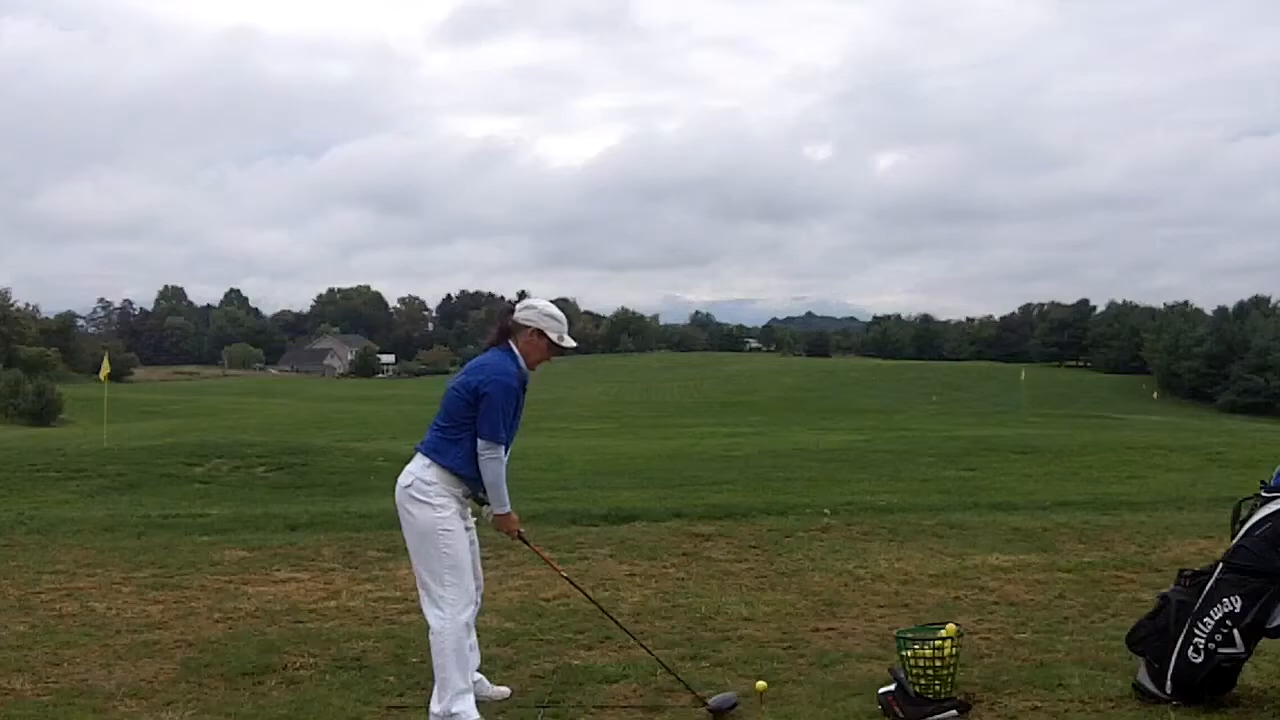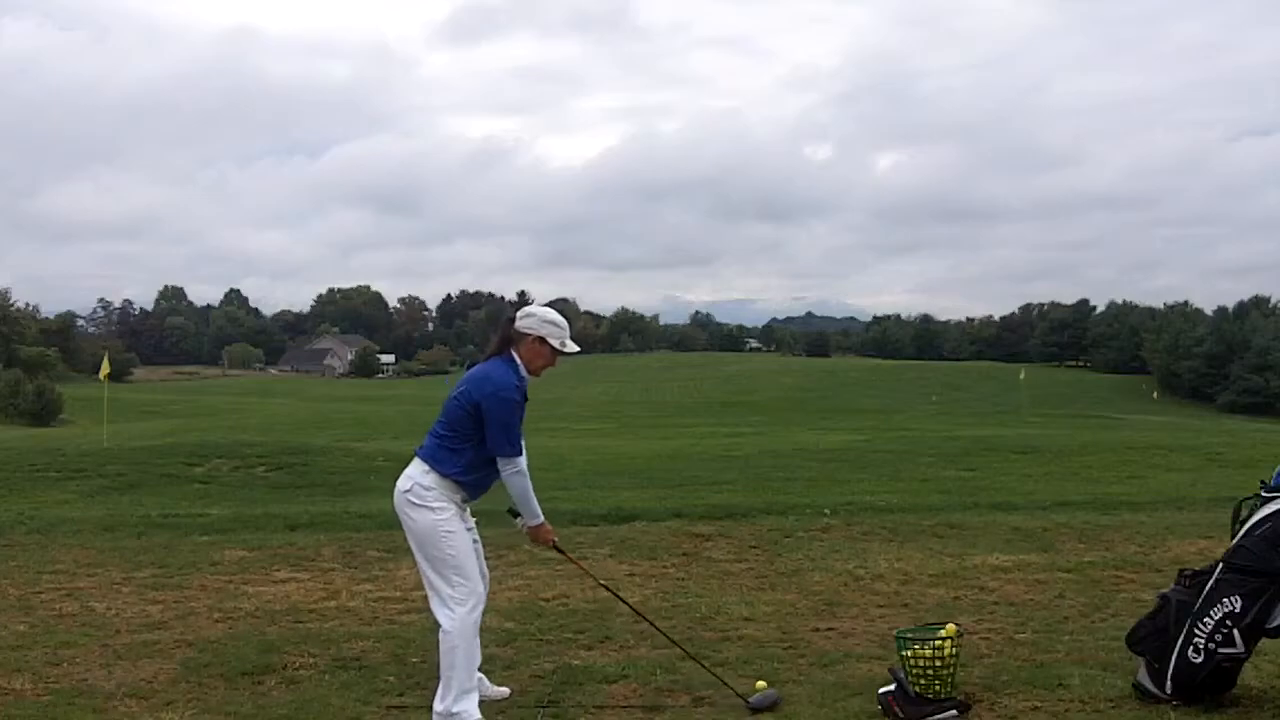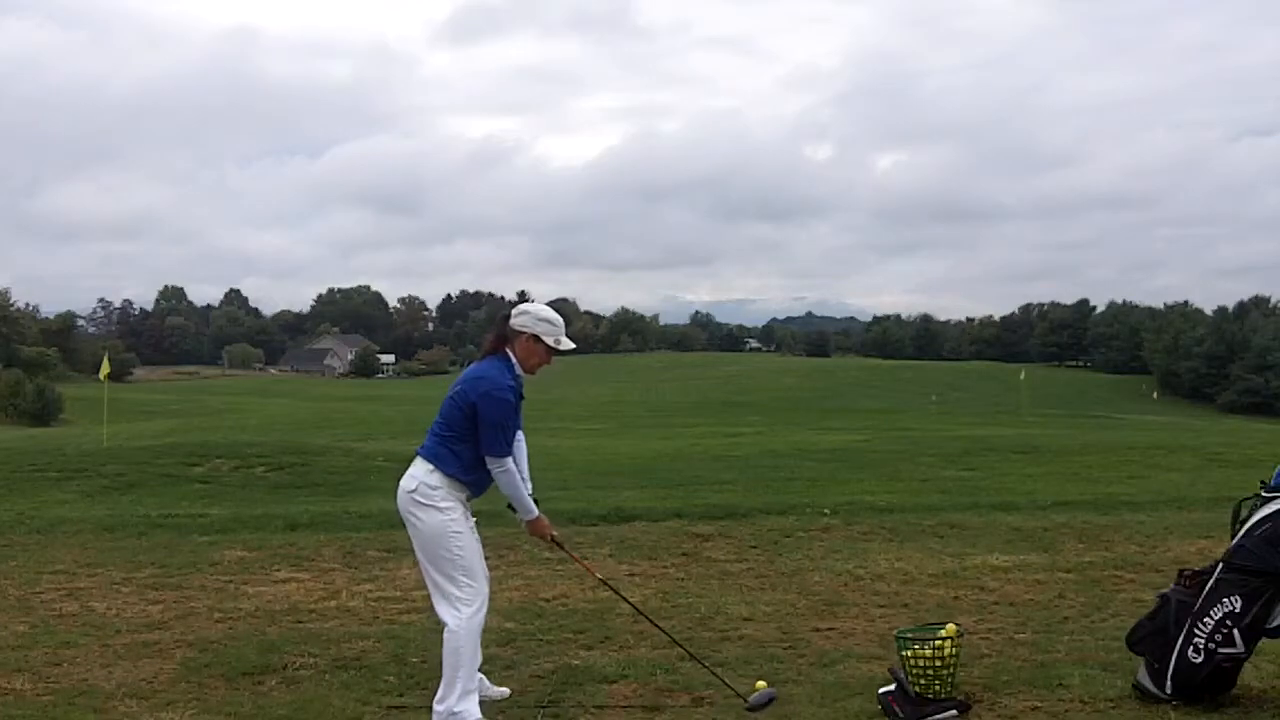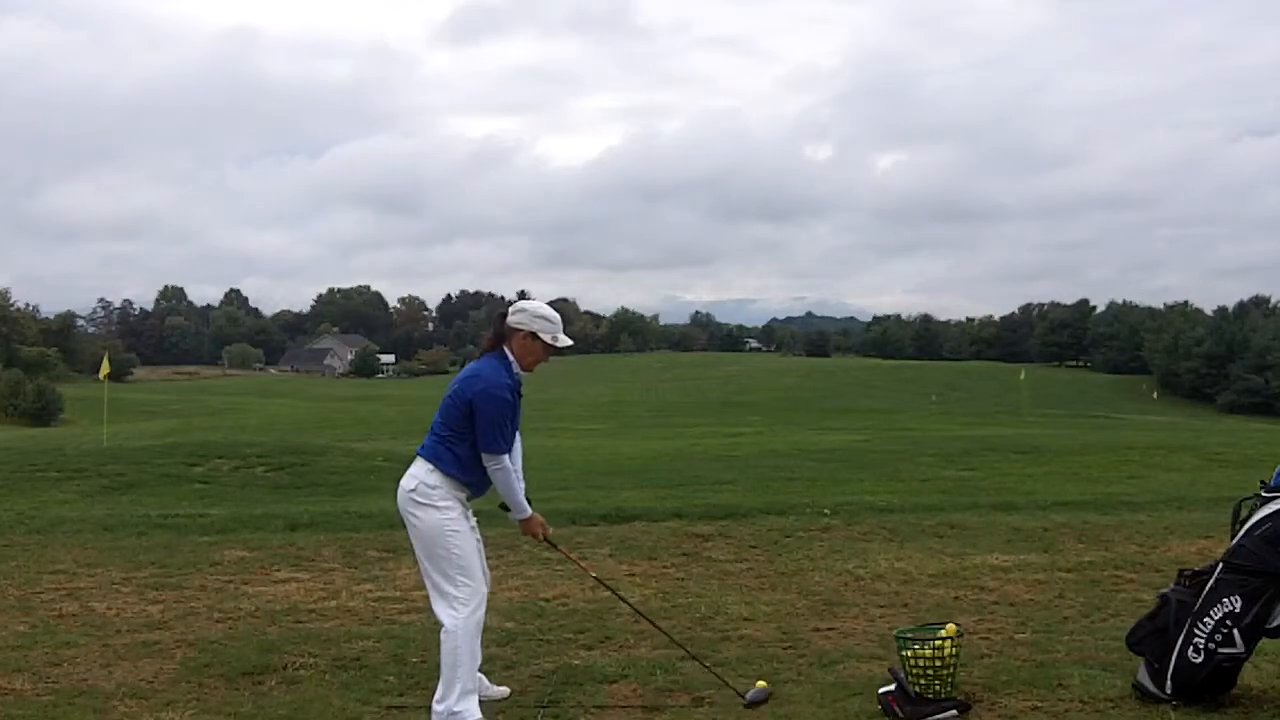
dt=0.4s
person 1, frame 1
left shoulder: (499, 365)
right shoulder: (502, 375)
left elbow: (490, 445)
right elbow: (489, 452)
left wrist: (494, 502)
right wrist: (502, 509)
left hip: (446, 489)
right hip: (430, 491)
left knee: (468, 589)
right knee: (452, 601)
left ankle: (466, 679)
person 1, frame 2
left shoulder: (504, 375)
right shoulder: (501, 387)
left elbow: (514, 449)
right elbow: (510, 465)
left wrist: (528, 513)
right wrist: (535, 521)
left hip: (444, 493)
right hip: (428, 495)
left knee: (475, 586)
right knee: (462, 600)
left ankle: (466, 678)
person 1, frame 3
left shoulder: (500, 373)
right shoulder: (495, 385)
left elbow: (515, 438)
right elbow: (499, 463)
left wrist: (529, 500)
right wrist: (530, 515)
left hip: (444, 492)
right hip: (432, 495)
left knee: (474, 586)
right knee: (466, 600)
left ankle: (466, 679)
person 1, frame 4
left shoulder: (500, 372)
right shoulder: (492, 383)
left elbow: (511, 439)
right elbow: (495, 462)
left wrist: (523, 501)
right wrist: (523, 514)
left hip: (445, 492)
right hip: (432, 494)
left knee: (475, 586)
right knee: (464, 599)
left ankle: (466, 679)
